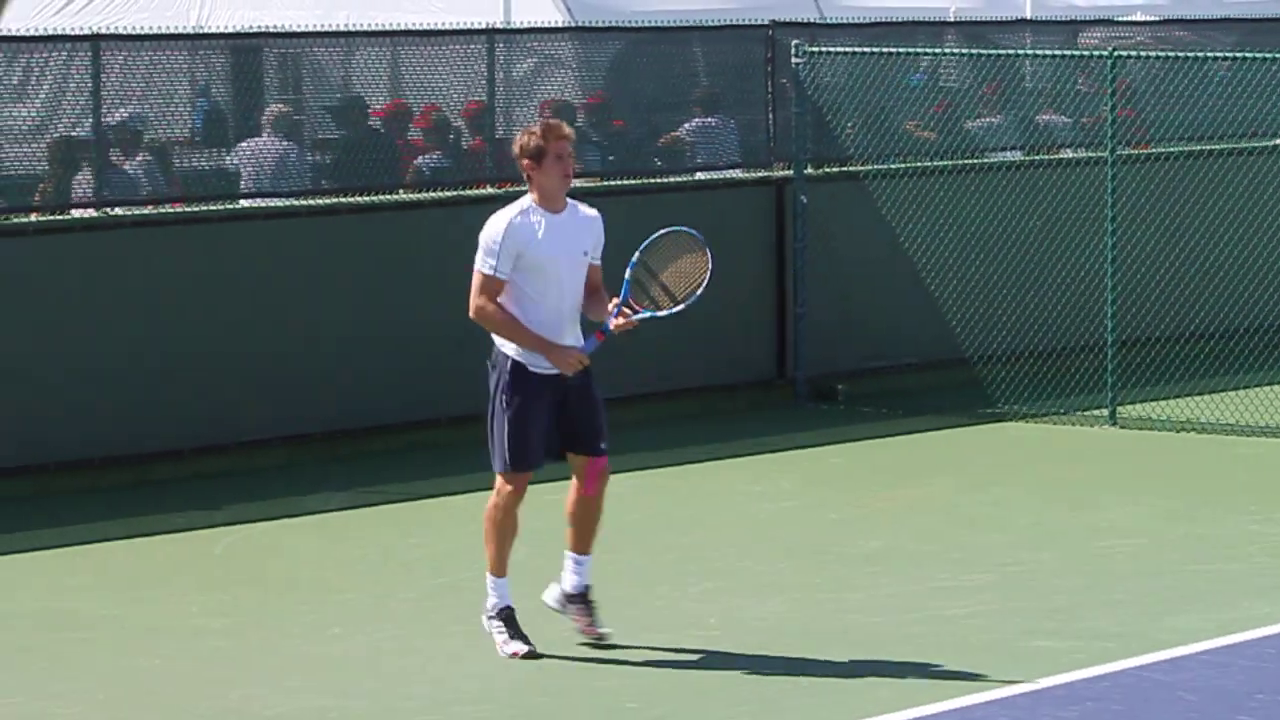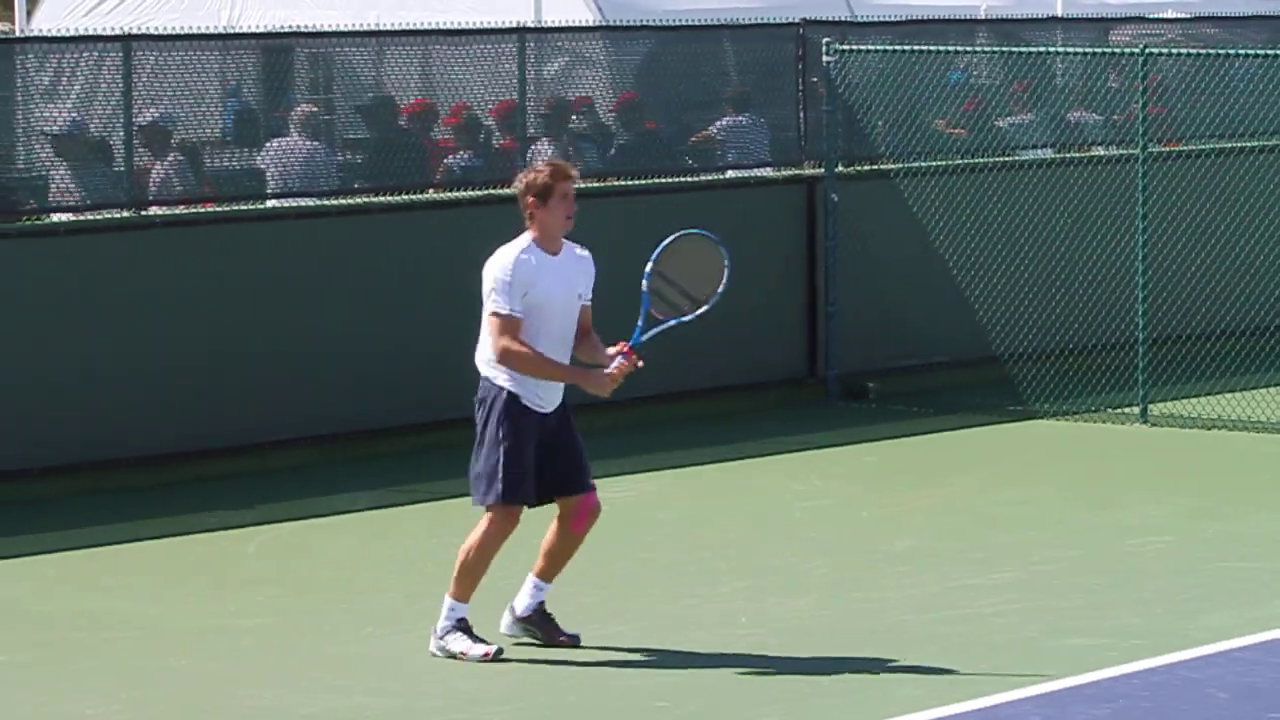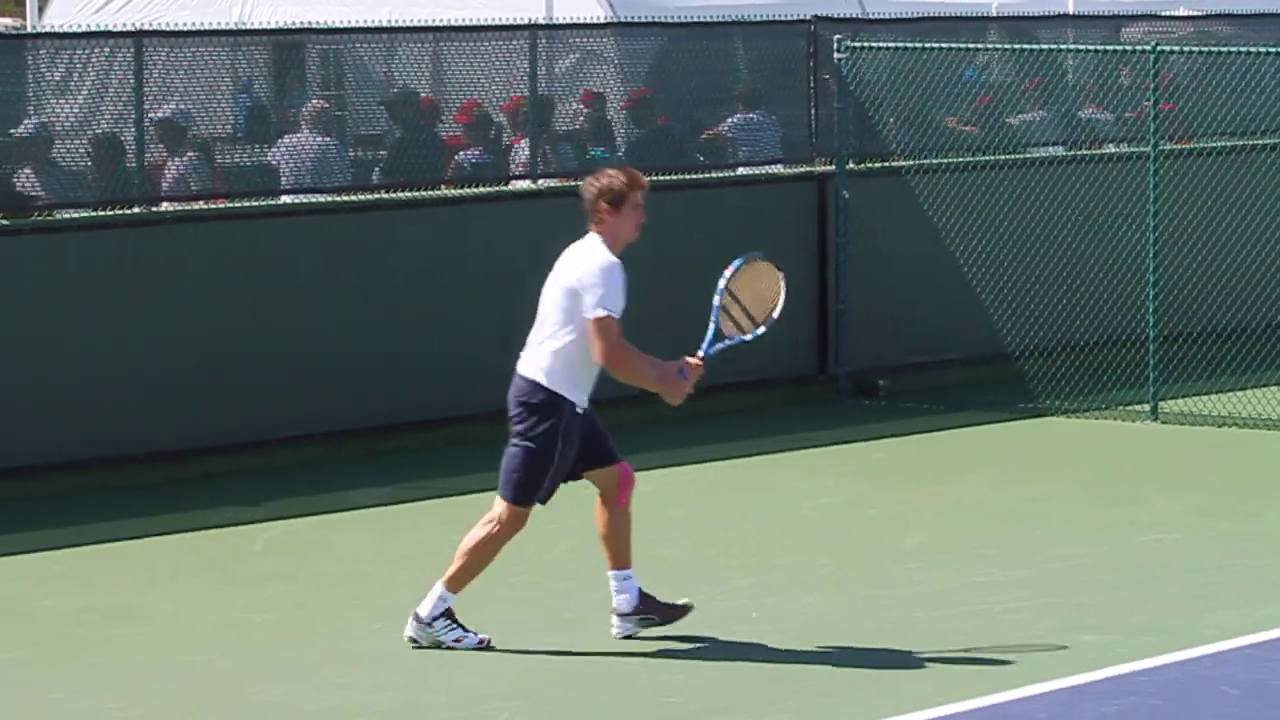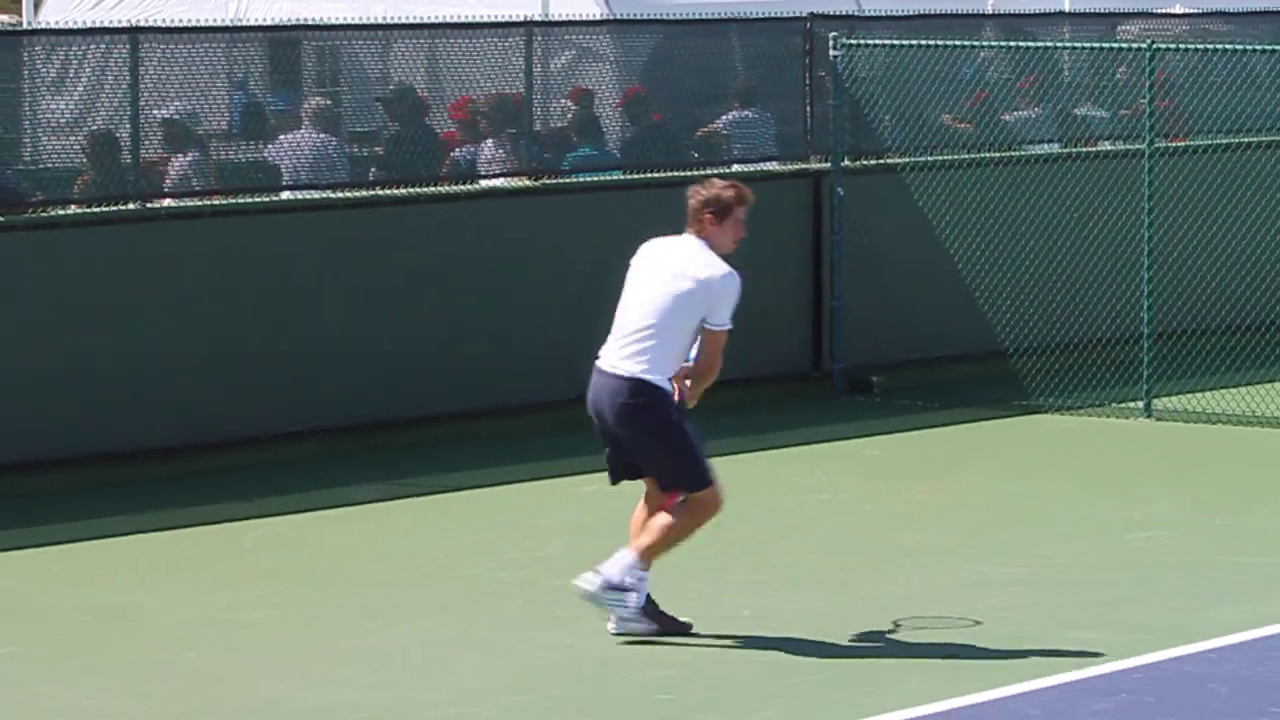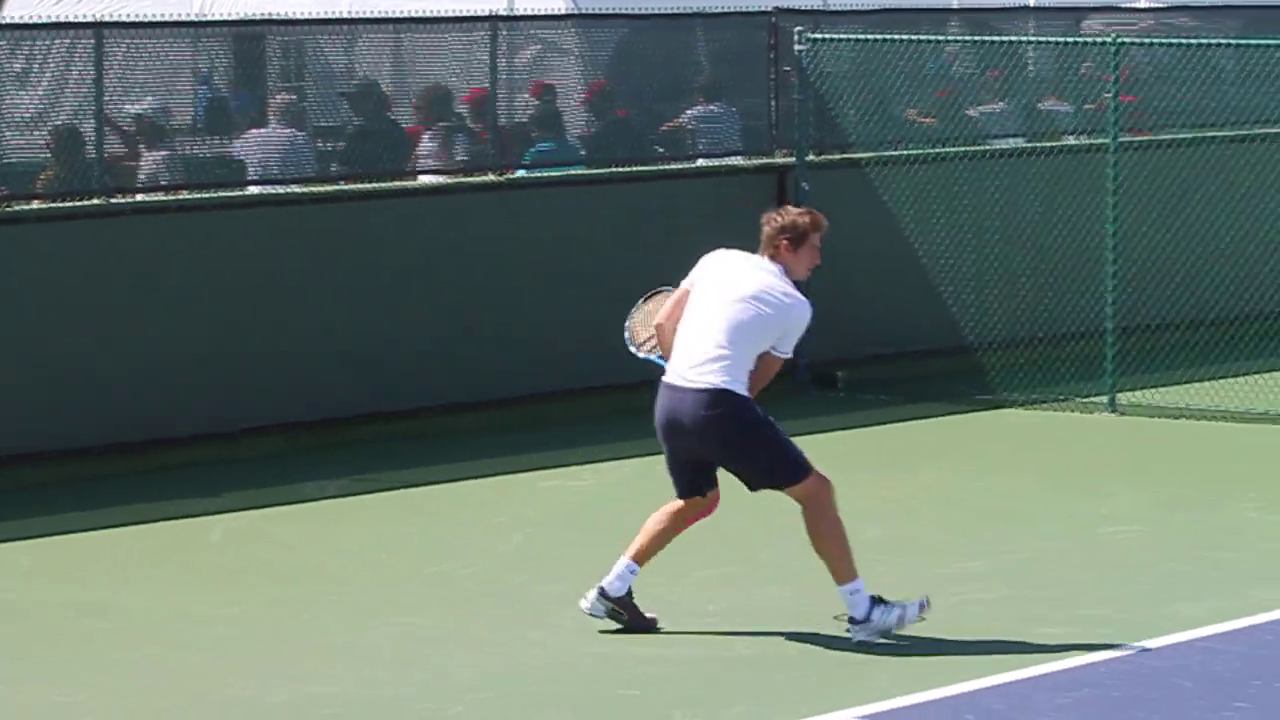
dt=0.3s
person 1, frame 1
left shoulder: (589, 221)
right shoulder: (507, 227)
right elbow: (481, 306)
left wrist: (608, 311)
right wrist: (551, 349)
left hip: (571, 367)
right hip: (521, 369)
left knee: (593, 472)
right knee: (512, 487)
left ankle: (574, 588)
right ankle: (499, 607)
person 1, frame 2
left shoulder: (580, 261)
right shoulder: (509, 265)
right elbow: (505, 348)
left wrist: (608, 356)
right wrist: (583, 377)
left hip: (551, 404)
right hip: (509, 399)
left knee: (582, 508)
right knee: (501, 517)
left ankle: (527, 609)
right ankle: (449, 625)
person 1, frame 3
left shoulder: (595, 259)
right shoulder: (601, 267)
left elbow: (612, 348)
right elbow: (608, 356)
left wrist: (671, 367)
right wrist: (666, 386)
left hip: (563, 398)
right hip: (546, 399)
left knee: (618, 479)
right knee: (511, 514)
left ankle: (629, 604)
right ankle: (431, 614)
person 1, frame 4
left shoulder: (652, 249)
right shoulder: (721, 277)
right elbow: (709, 363)
right wrist: (694, 386)
left hip: (604, 383)
right hip: (638, 394)
left knee: (663, 491)
right knee: (704, 499)
left ankle: (631, 602)
right ankle: (614, 577)
person 1, frame 5
left shoulder: (718, 260)
right shoulder: (796, 306)
left elbow: (663, 323)
right elbow: (761, 377)
left hip: (669, 401)
right hip: (724, 409)
left knee: (695, 502)
right knee: (816, 493)
left ankle: (612, 591)
right ankle: (862, 609)
